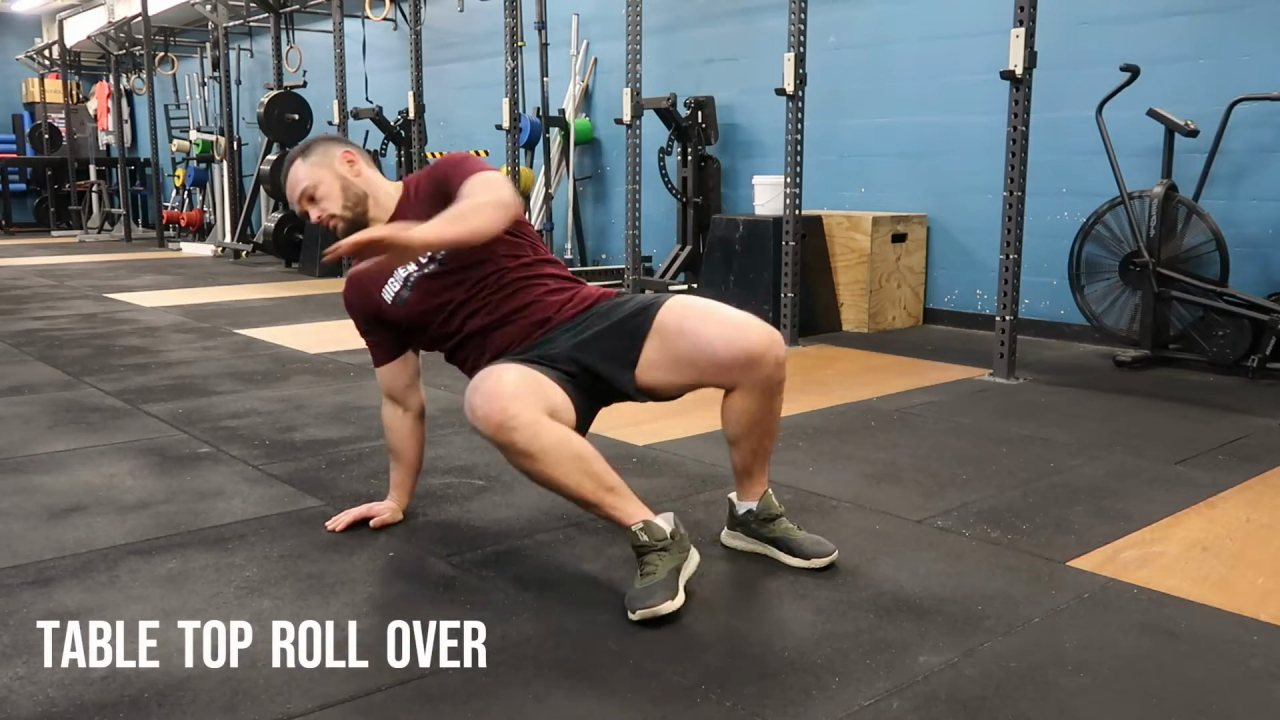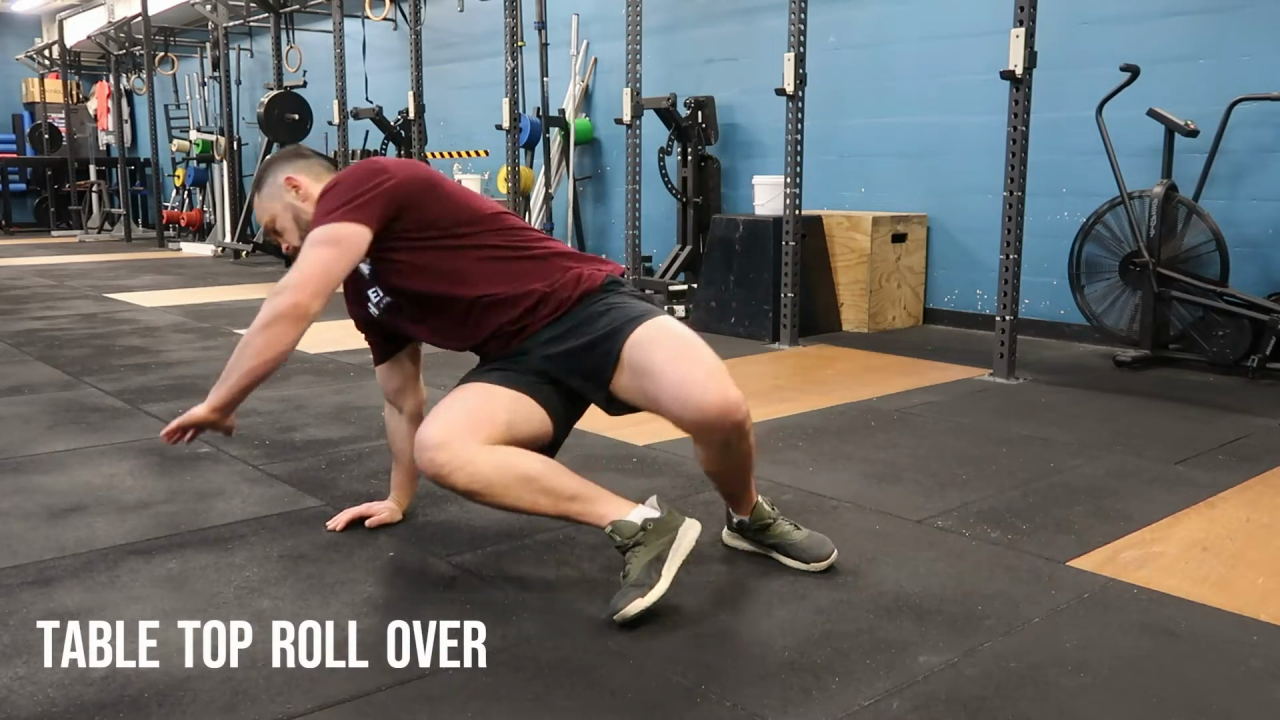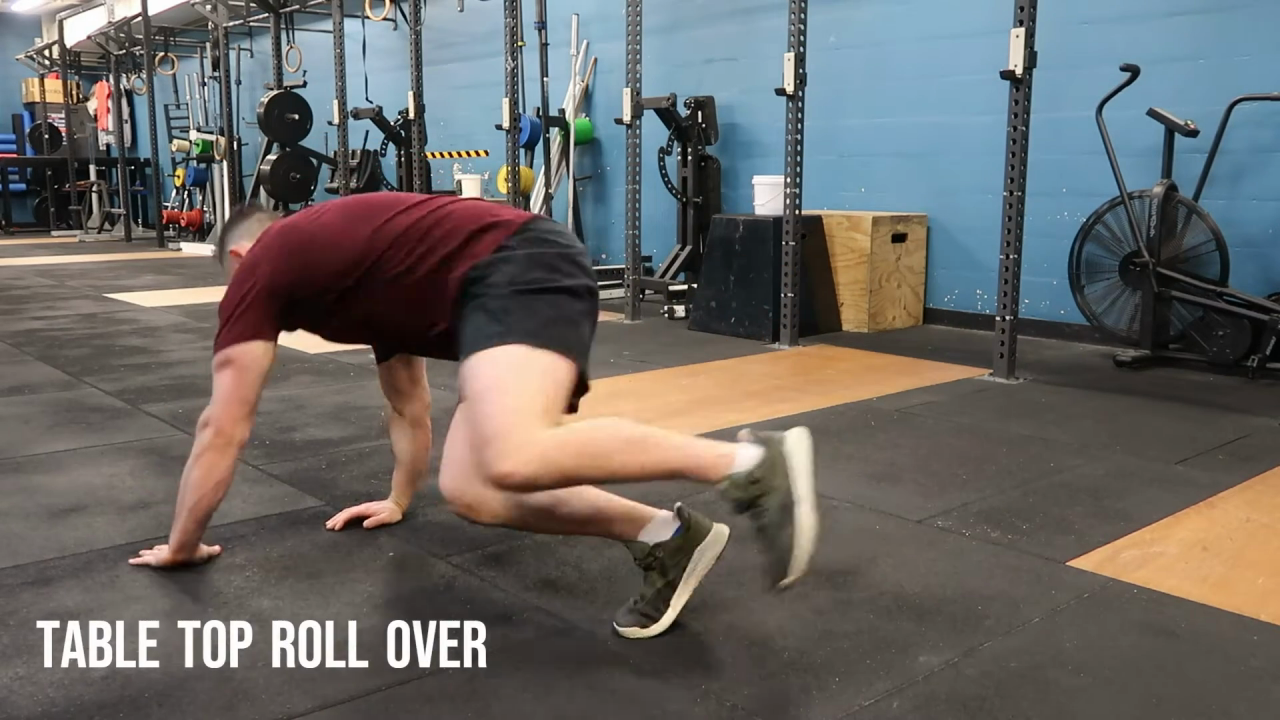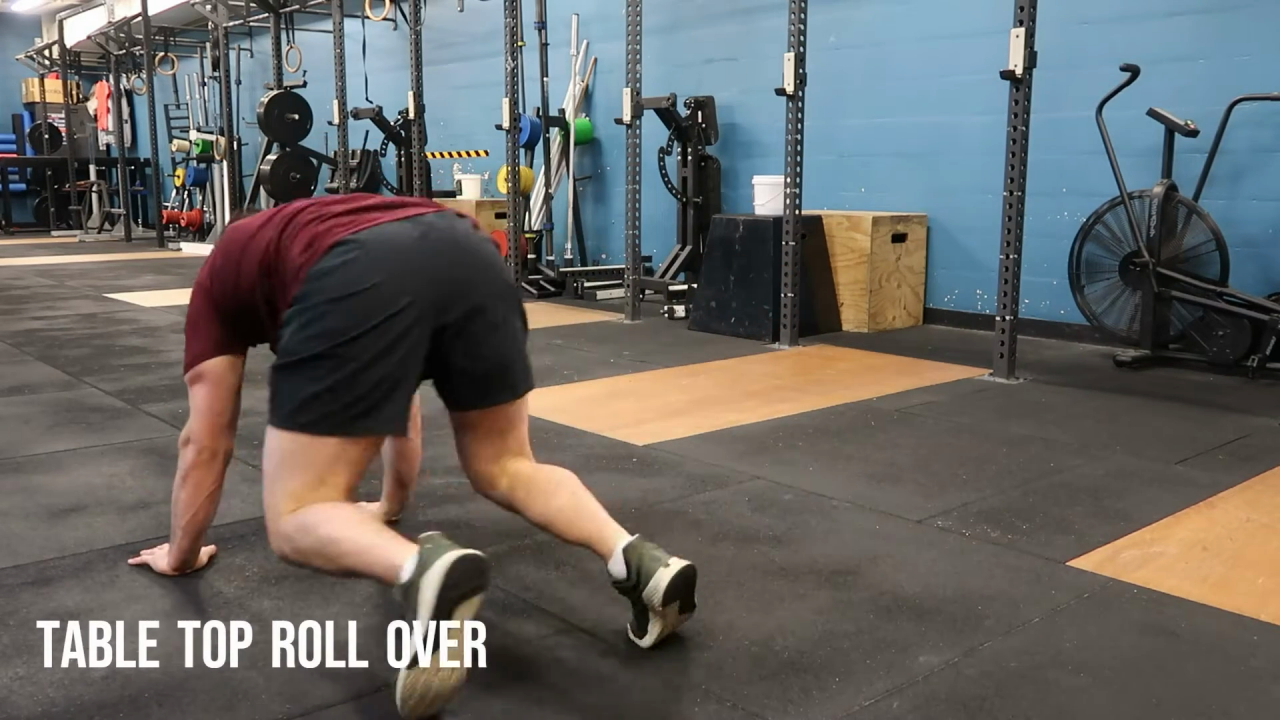
dt=0.4s
person 1, frame 1
left shoulder: (448, 177)
right shoulder: (364, 287)
left elbow: (494, 203)
right elbow: (402, 399)
left wrist: (420, 236)
right wrist: (397, 500)
left hip: (594, 318)
right hip: (523, 368)
left knee: (757, 347)
right knee: (494, 401)
left ankle: (753, 514)
right ankle: (650, 535)
person 1, frame 2
left shoulder: (366, 183)
right shoulder: (364, 293)
left elbow: (291, 311)
right elbow: (402, 400)
left wrist: (218, 404)
right wrist: (398, 500)
left hip: (585, 305)
right hip: (518, 360)
left knee: (716, 407)
right knee: (438, 448)
left ankle: (751, 518)
right ankle: (635, 526)
person 1, frame 3
left shoulder: (263, 264)
right shoulder: (333, 255)
left elbow: (223, 429)
right elbow: (408, 400)
left wrist: (182, 543)
right wrist: (399, 499)
left hip: (522, 270)
right hip: (508, 278)
left knee: (513, 461)
right knee: (467, 487)
left ankle: (748, 461)
right ankle: (663, 534)
person 1, frame 4
left shoulder: (219, 275)
left elbow: (205, 443)
right elbow: (396, 399)
left wrist: (180, 554)
right wrist: (393, 505)
left hip: (358, 284)
left knee: (298, 525)
right knee: (504, 470)
left ankle: (422, 570)
right ankle: (633, 559)
